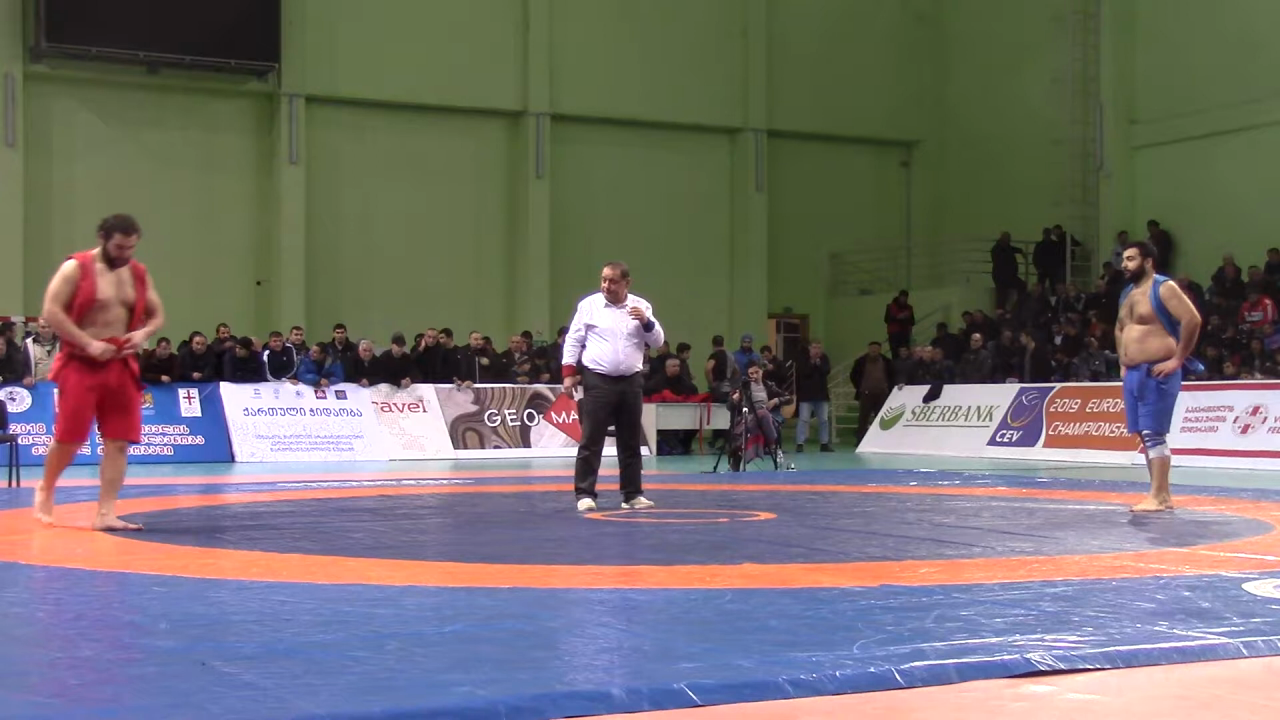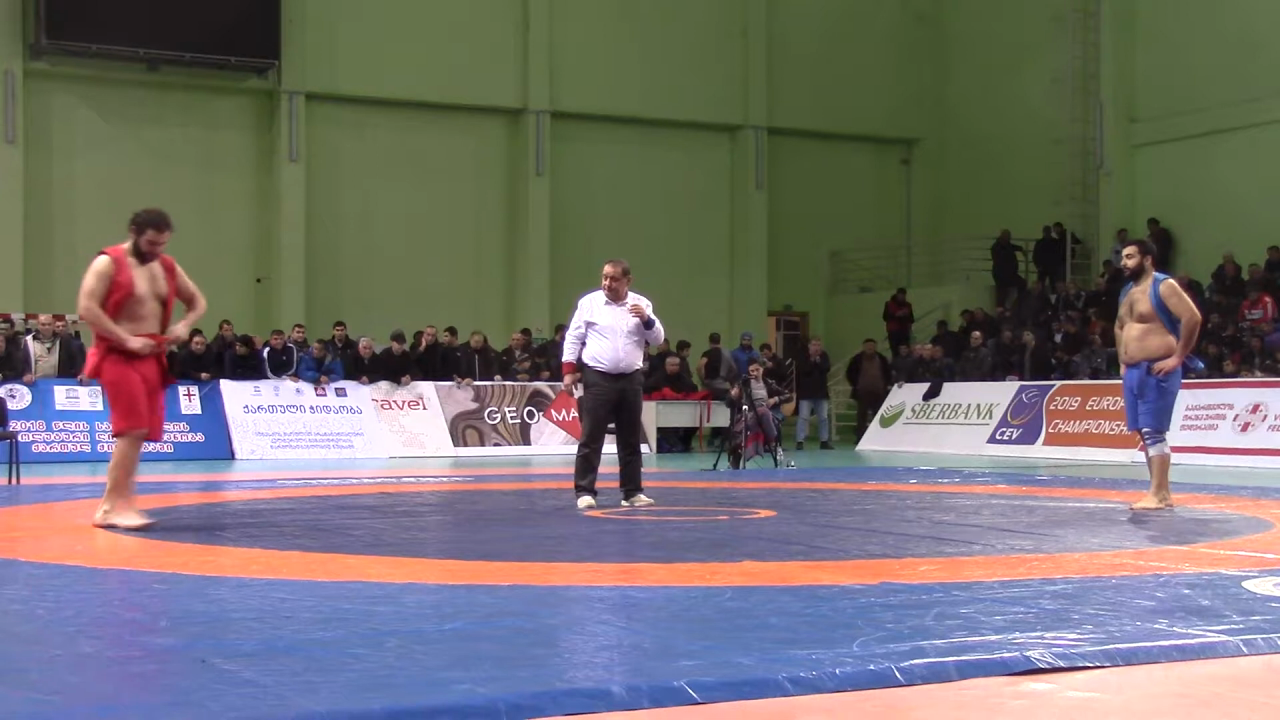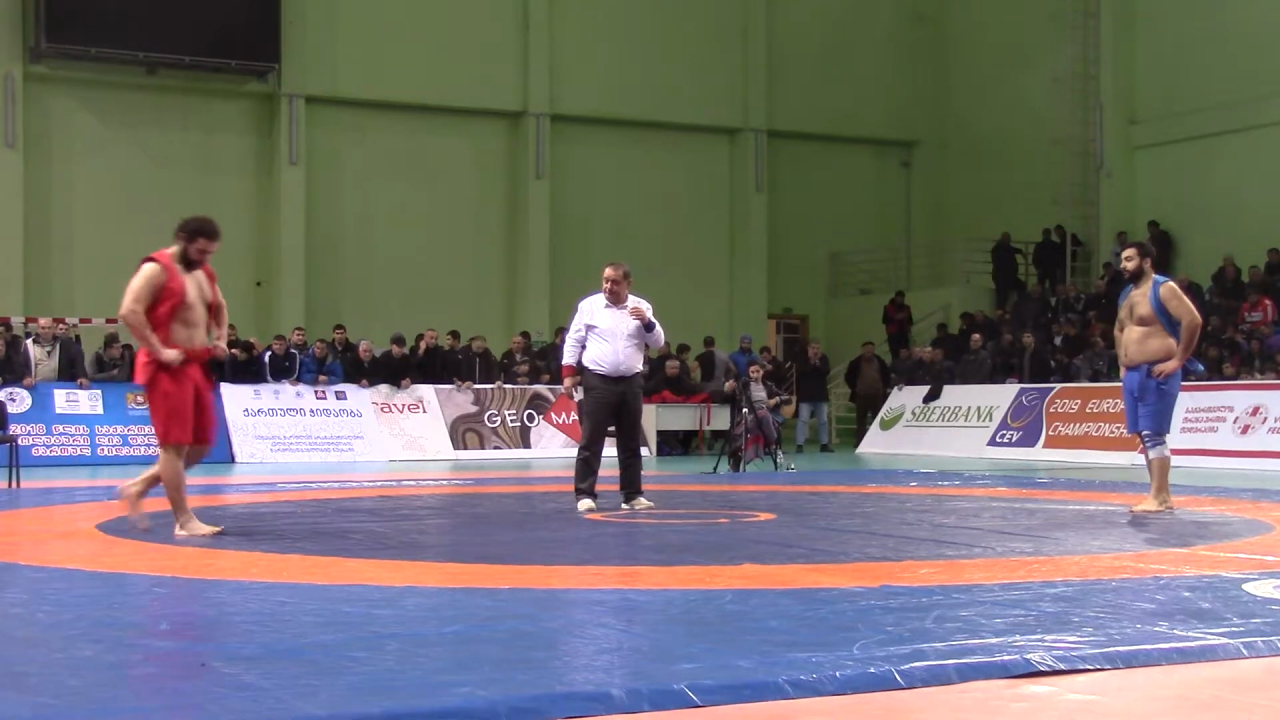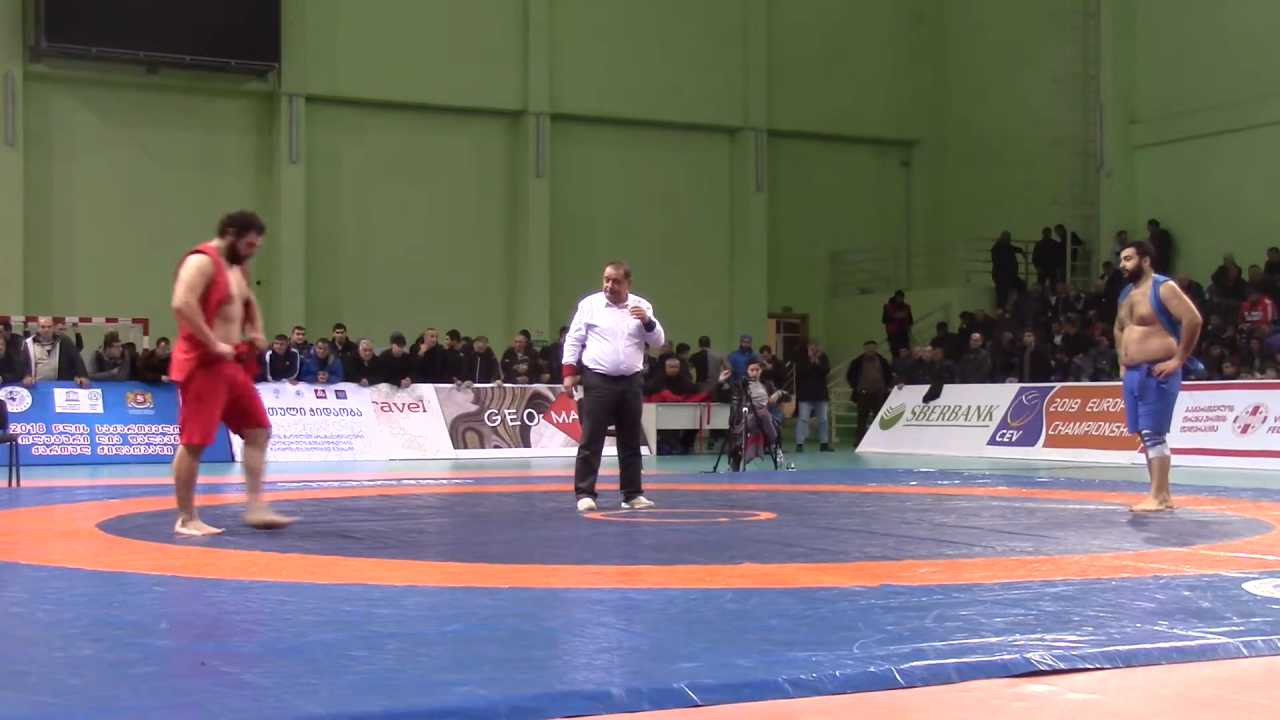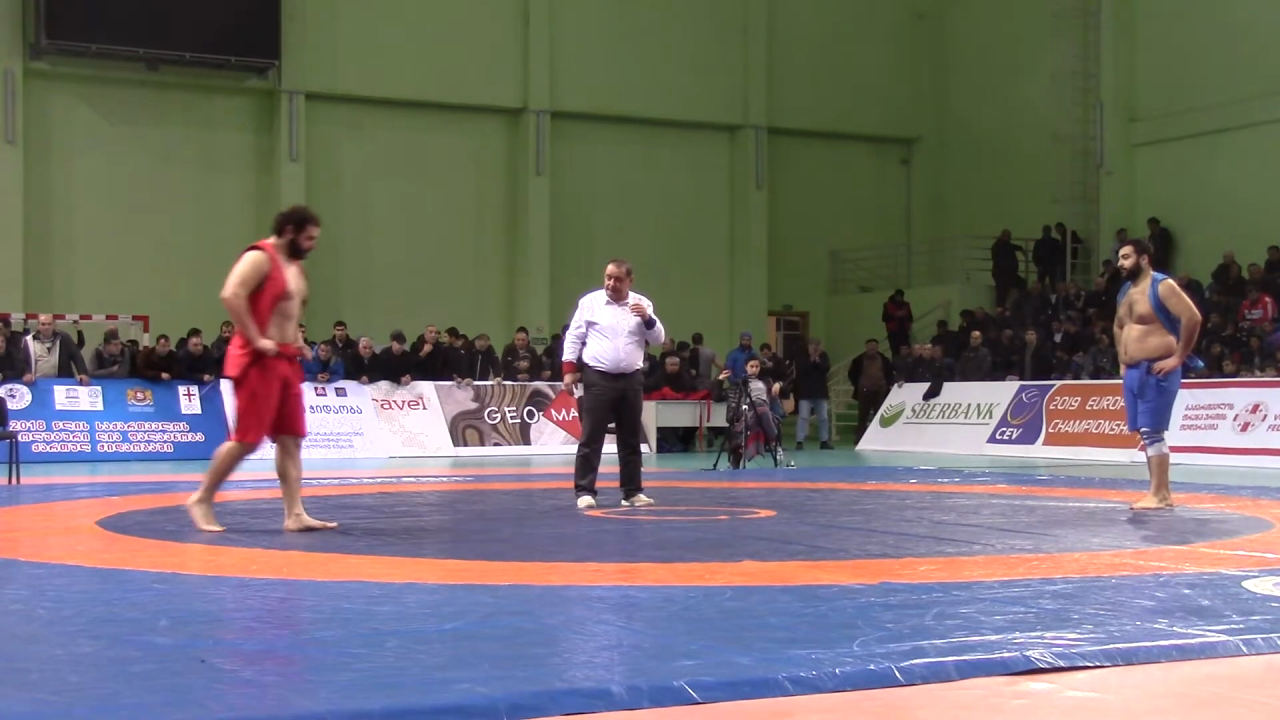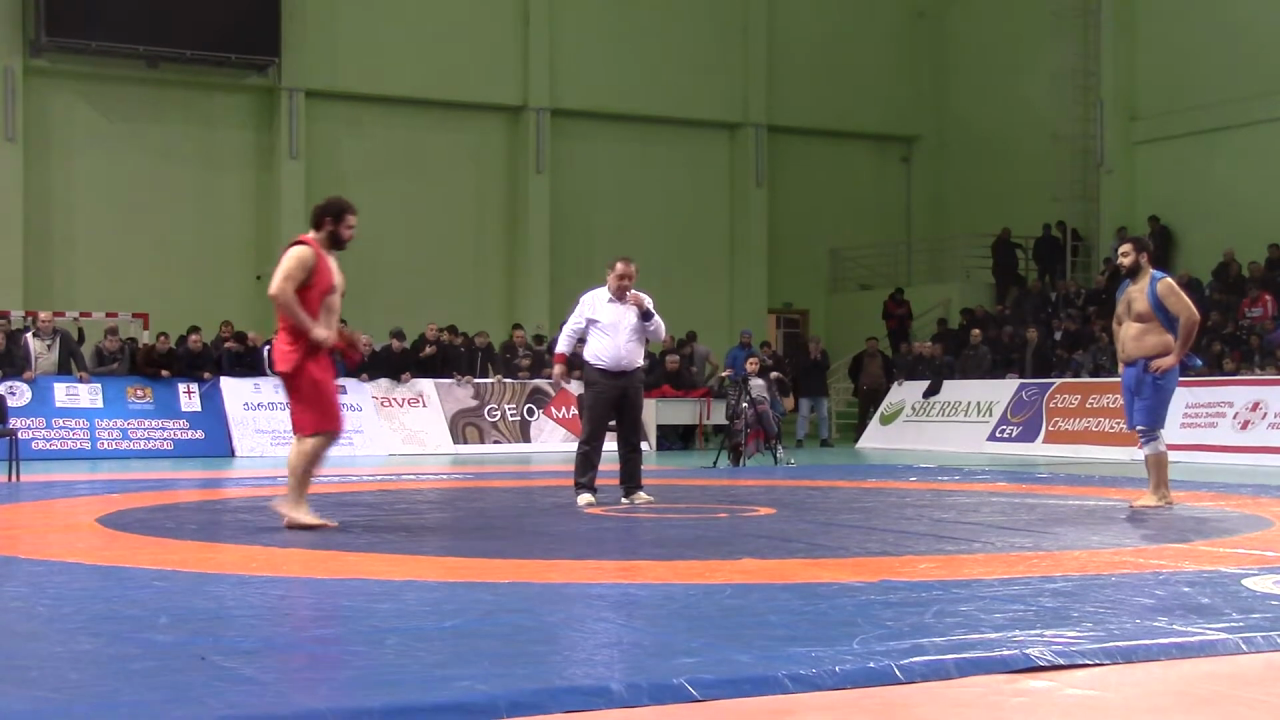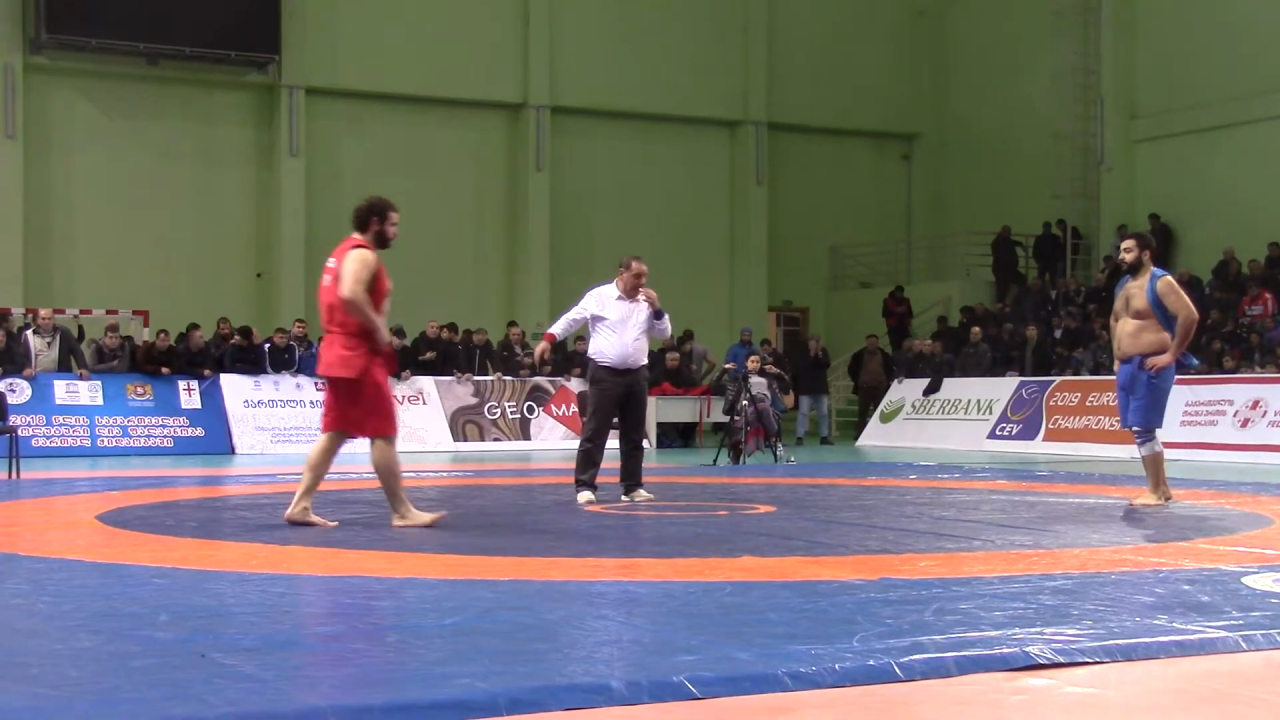
dt=0.3s
person 1, frame 1
left shoulder: (139, 274)
right shoulder: (76, 268)
left elbow: (157, 315)
right elbow: (51, 311)
left wrist: (143, 333)
right wrist: (88, 343)
left hip: (121, 365)
right hip: (80, 363)
left knee: (120, 442)
right knee: (69, 437)
left ankle: (107, 514)
right ankle: (45, 491)
person 1, frame 2
left shoulder: (168, 267)
right shoulder: (108, 263)
left elbow: (198, 301)
right elbow: (87, 309)
left wrist: (185, 324)
right wrist: (127, 339)
left hip: (150, 359)
right hip: (116, 357)
left knee: (135, 437)
right knee: (132, 431)
left ankle: (107, 510)
right ankle: (124, 506)
person 1, frame 3
left shoulder: (206, 274)
right shoulder: (157, 269)
left elbow: (220, 310)
right elbow: (129, 312)
left wrist: (221, 337)
right wrist: (160, 351)
left hip: (196, 366)
right hip: (166, 368)
left knee: (201, 445)
right knee: (176, 445)
left ankle: (136, 490)
right ankle: (184, 520)
person 1, frame 4
left shoulder: (236, 268)
right shoulder: (202, 261)
left elbow: (249, 303)
right elbow: (182, 303)
left wrist: (256, 332)
right wrist: (213, 344)
left hip: (230, 363)
right hip: (202, 363)
left knee: (258, 431)
right knee: (195, 441)
left ankle: (257, 507)
right ankle: (186, 518)
person 1, frame 5
left shoulder: (294, 265)
right shoulder: (258, 258)
right elbow: (231, 295)
left wrist: (298, 342)
right wrist: (256, 339)
left hip: (284, 361)
right hip: (256, 361)
left knee: (291, 439)
right knee: (247, 439)
left ankle: (295, 514)
right ankle: (201, 500)
person 1, frame 6
left shoulder: (326, 256)
right shoulder: (304, 252)
right elbow: (278, 292)
left wrist: (334, 330)
right wrist: (313, 330)
left hip: (313, 353)
right hip: (302, 354)
left knee: (308, 433)
right knee: (326, 429)
left ankle: (293, 505)
right ankle: (293, 500)
person 1, frame 7
left shoulder: (345, 252)
right shoulder: (363, 255)
right elbow: (349, 295)
right wrist: (378, 329)
left hip: (342, 352)
right hip: (357, 355)
left knee: (334, 433)
right knee: (383, 434)
left ankle: (301, 505)
right ankle: (402, 511)
person 2, frame 1
left shoulder: (1164, 288)
right shoulder: (1128, 293)
left elbow: (1192, 319)
right elbow: (1120, 329)
left wrist: (1178, 359)
right wrist: (1123, 362)
left hip: (1157, 373)
right hip: (1132, 374)
left knee: (1154, 434)
right knee: (1145, 435)
left ankle: (1157, 496)
right ankle: (1163, 494)
person 2, frame 2
left shoulder: (1163, 286)
right shoulder: (1127, 292)
left elbow: (1192, 318)
right elbow: (1120, 327)
left wrist: (1178, 357)
right wrist: (1123, 360)
left hip: (1157, 371)
right hip: (1132, 372)
left knee: (1153, 432)
right knee: (1145, 433)
left ankle: (1156, 494)
right ankle: (1163, 492)
person 2, frame 3
left shoulder: (1164, 288)
right shoulder: (1127, 294)
left elbow: (1193, 320)
right elbow: (1119, 330)
left wrist: (1178, 360)
right wrist: (1122, 363)
left hip: (1156, 374)
right hip: (1132, 374)
left knee: (1154, 435)
right knee: (1144, 436)
left ankle: (1157, 496)
right ankle: (1163, 495)
person 2, frame 4
left shoulder: (1163, 288)
right shoulder: (1126, 293)
left elbow: (1193, 319)
right elbow: (1119, 329)
left wrist: (1179, 359)
right wrist: (1123, 361)
left hip: (1157, 373)
right hip: (1132, 374)
left knee: (1153, 434)
right knee: (1145, 435)
left ankle: (1156, 496)
right ankle: (1163, 494)
person 2, frame 5
left shoulder: (1162, 286)
right shoulder: (1125, 291)
left elbow: (1192, 318)
right elbow: (1118, 327)
left wrist: (1178, 357)
right wrist: (1123, 360)
left hip: (1157, 371)
right hip: (1132, 372)
left knee: (1151, 432)
right knee: (1145, 433)
left ankle: (1156, 494)
right ankle: (1164, 493)
person 2, frame 6
left shoulder: (1161, 284)
right shoulder: (1124, 288)
left elbow: (1191, 317)
right elbow: (1117, 325)
left wrist: (1176, 355)
right wrist: (1122, 359)
left hip: (1155, 369)
right hip: (1131, 370)
left knee: (1146, 430)
right knee: (1149, 432)
left ankle: (1156, 493)
right ankle: (1163, 490)
person 2, frame 7
left shoulder: (1161, 282)
right shoulder: (1123, 285)
left elbow: (1189, 316)
left wrist: (1171, 354)
right wrist: (1117, 356)
left hip: (1150, 368)
right hip: (1126, 368)
left knee: (1143, 430)
right knee: (1140, 431)
left ankle: (1154, 492)
right ankle: (1162, 487)
person 3, frame 1
left shoulder: (641, 306)
right shoulder: (589, 305)
left elbow: (658, 341)
right elbow: (574, 340)
left wrist: (646, 322)
right wrist: (568, 372)
left hip: (631, 382)
right hip: (598, 381)
left knee: (631, 442)
right knee: (591, 440)
left ankle: (632, 494)
right ankle: (585, 493)
person 3, frame 2
left shoulder: (641, 303)
right shoulder: (589, 303)
left elbow: (657, 339)
right elbow: (573, 338)
left wrist: (646, 320)
right wrist: (569, 370)
left hip: (631, 380)
right hip: (598, 379)
left knee: (631, 440)
right knee: (590, 438)
left ankle: (632, 492)
right ankle: (585, 492)
person 3, frame 3
left shoulder: (641, 306)
right shoulder: (589, 305)
left elbow: (658, 342)
right elbow: (573, 341)
left wrist: (647, 322)
right wrist: (569, 373)
left hip: (631, 383)
right hip: (598, 382)
left knee: (631, 443)
right knee: (591, 442)
left ankle: (632, 494)
right ankle: (585, 494)
person 3, frame 4
left shoulder: (641, 306)
right shoulder: (589, 304)
left elbow: (658, 341)
right elbow: (573, 340)
left wrist: (647, 321)
right wrist: (569, 372)
left hip: (631, 382)
right hip: (597, 381)
left knee: (631, 442)
right knee: (591, 440)
left ankle: (632, 494)
right ankle: (585, 493)
person 3, frame 5
left shoulder: (642, 303)
right shoulder: (590, 302)
left elbow: (658, 339)
right elbow: (573, 337)
left wrist: (647, 319)
right wrist: (569, 369)
left hip: (631, 380)
right hip: (598, 379)
left knee: (631, 439)
right knee: (591, 438)
left ankle: (632, 491)
right ankle: (584, 491)
person 3, frame 6
left shoulder: (642, 301)
right shoulder: (592, 299)
left elbow: (658, 335)
right elbow: (571, 331)
left wrist: (645, 311)
right wrist: (560, 360)
left hip: (631, 377)
right hip: (599, 377)
left knee: (632, 437)
right knee: (591, 435)
left ankle: (632, 489)
right ankle: (584, 489)
person 3, frame 7
left shoulder: (648, 301)
right shoulder: (598, 296)
left elbow: (664, 334)
right elbow: (570, 320)
left wrist: (657, 309)
right wrist: (548, 340)
left hip: (636, 375)
right hip: (604, 374)
left knee: (634, 435)
right knee: (594, 432)
left ankle: (632, 486)
right ankle: (585, 486)
